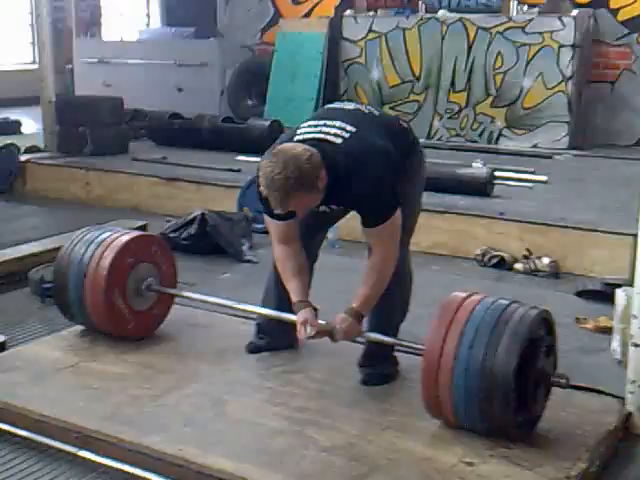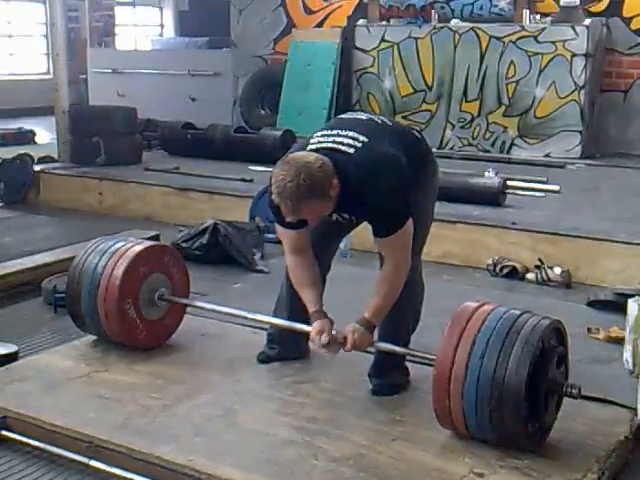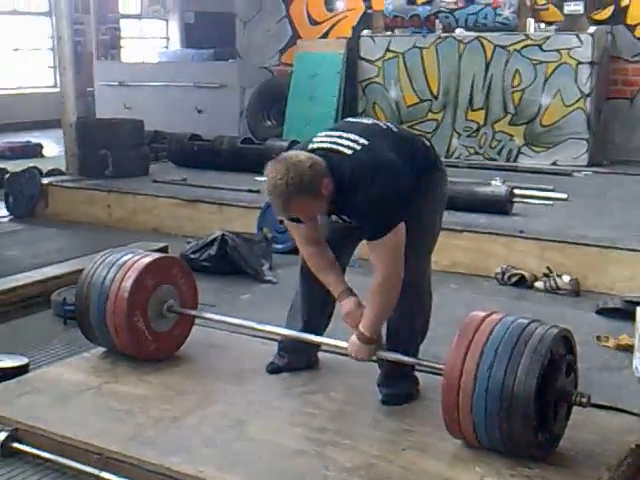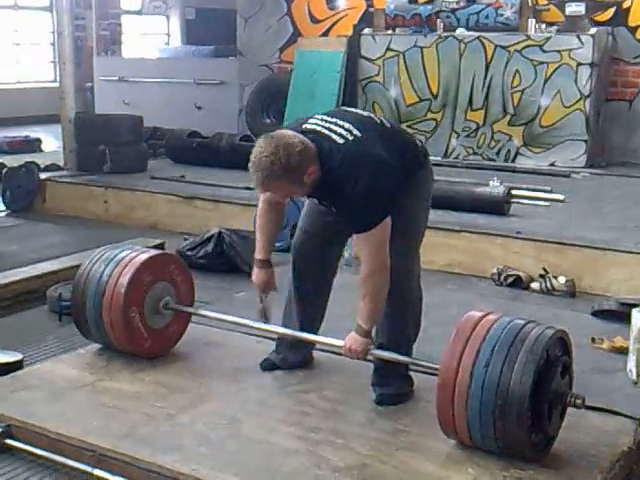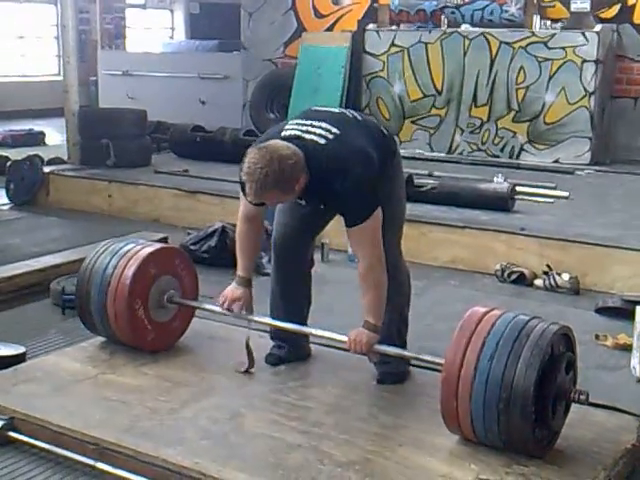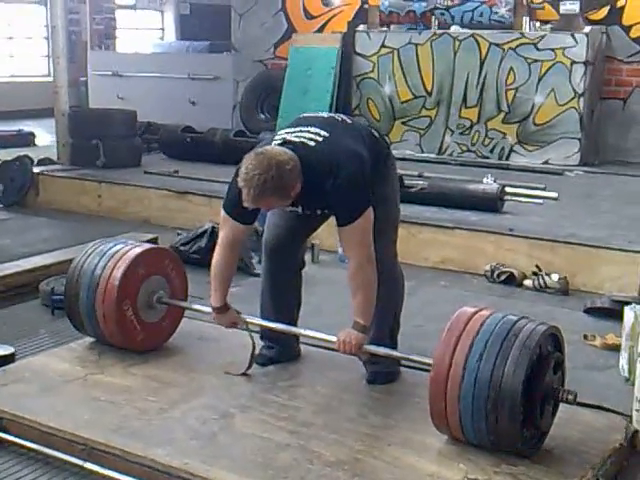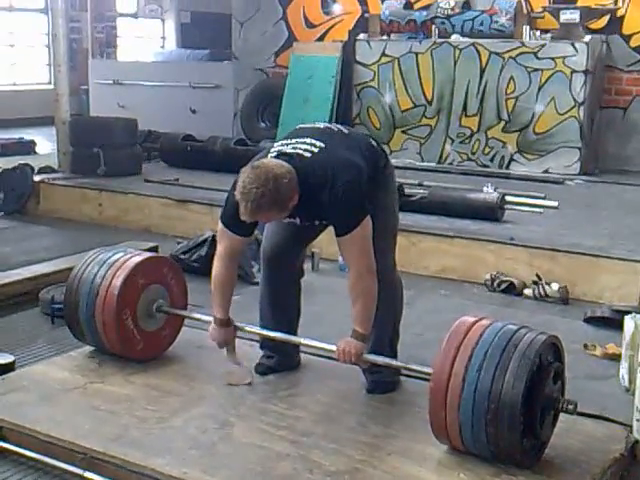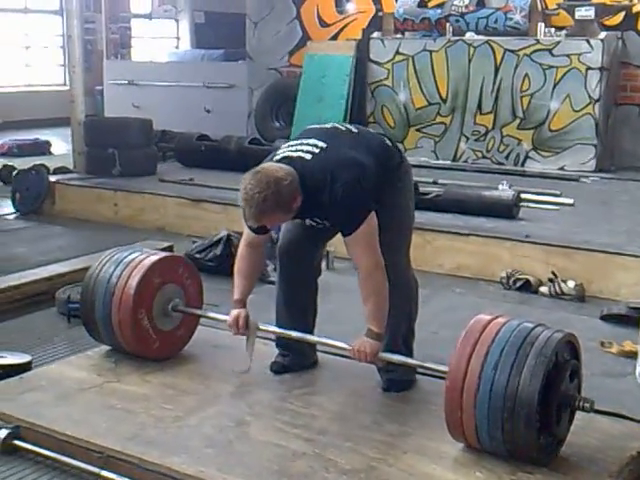
dt=0.5s
person 1, frame 1
left shoulder: (368, 178)
right shoulder: (275, 176)
left elbow: (384, 254)
right elbow: (285, 245)
left wrist: (355, 313)
right wrist: (300, 306)
left hip: (399, 159)
right hip: (332, 152)
left knee: (395, 256)
right knee: (297, 240)
left ankle: (380, 354)
right ankle: (275, 330)
person 1, frame 2
left shoulder: (380, 187)
right shoulder: (287, 186)
left elbow: (397, 263)
right elbow: (297, 253)
left wrist: (367, 323)
right wrist: (316, 314)
left hip: (413, 168)
left knee: (407, 266)
right knee: (310, 249)
left ankle: (390, 364)
right ankle: (286, 341)
person 1, frame 3
left shoulder: (372, 189)
right shoulder: (293, 180)
left elbow: (389, 272)
right elbow: (311, 245)
left wrist: (366, 336)
right wrist: (343, 295)
left hip: (420, 179)
left knee: (410, 274)
right knee: (315, 263)
left ankle: (399, 373)
right ankle: (298, 350)
person 1, frame 4
left shoulder: (359, 180)
right shoulder: (281, 158)
left elbow: (375, 265)
right elbow: (270, 201)
left wrist: (363, 331)
right wrist: (262, 261)
left hip: (406, 176)
left knee: (397, 271)
right knee: (307, 253)
left ankle: (393, 373)
right ankle: (293, 348)
person 1, frame 5
left shoulder: (350, 178)
right shoulder: (258, 167)
left elbow: (369, 258)
right elbow: (249, 218)
left wrist: (371, 326)
right wrist: (242, 281)
left hip: (378, 164)
right hip: (311, 165)
left knee: (386, 256)
right knee: (285, 245)
right ankle: (289, 340)
person 1, frame 6
left shoulder: (343, 180)
right shoulder: (251, 178)
left elbow: (360, 259)
right elbow: (228, 242)
left wrist: (360, 327)
right wrist: (219, 304)
left hip: (373, 167)
right hip: (306, 166)
left knee: (380, 258)
right knee: (276, 246)
left ankle: (381, 352)
right ankle: (279, 342)
person 1, frame 7
left shoulder: (340, 191)
right shoulder: (248, 190)
left elbow: (361, 268)
right elbow: (226, 255)
left wrist: (359, 335)
right wrist: (221, 321)
left hip: (371, 175)
left knee: (379, 266)
right knee: (274, 255)
right ankle: (279, 351)
person 1, frame 8
left shoulder: (342, 191)
right shoulder: (263, 191)
left elbow: (370, 266)
right elbow: (251, 246)
left wrist: (374, 334)
right wrist: (239, 302)
left hip: (386, 175)
left knee: (393, 264)
right knee: (291, 253)
right ankle: (295, 349)
